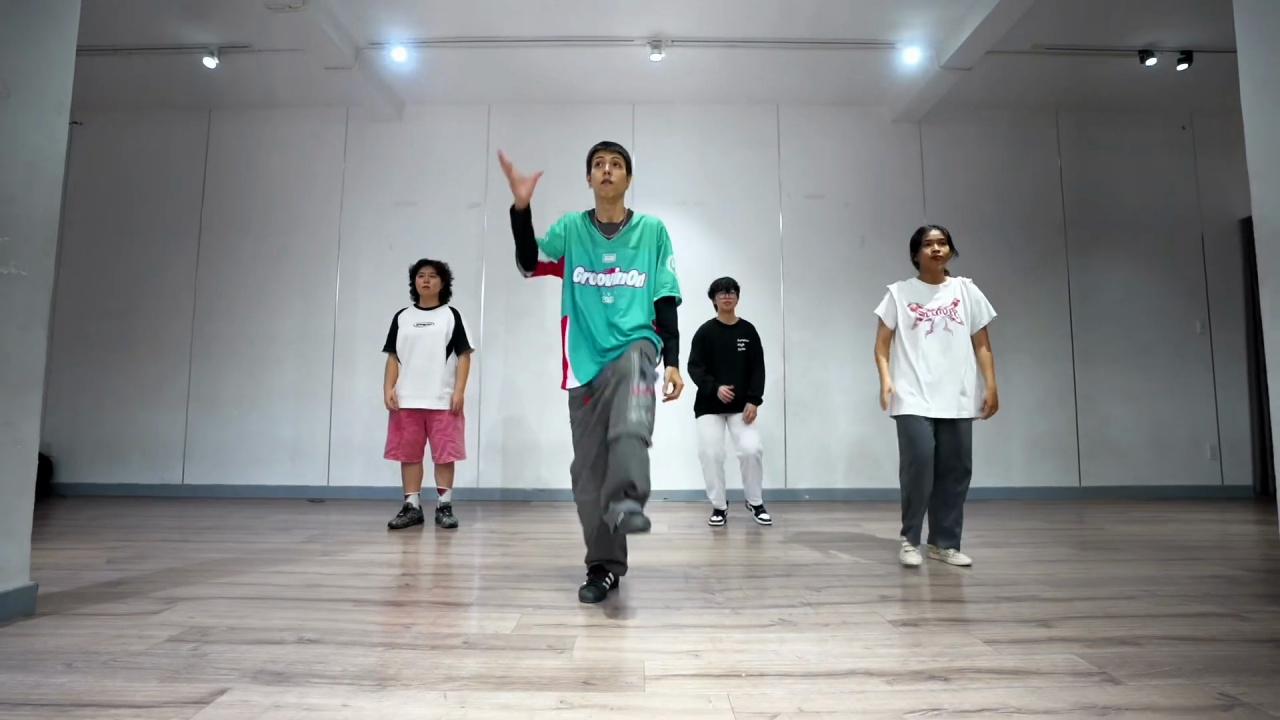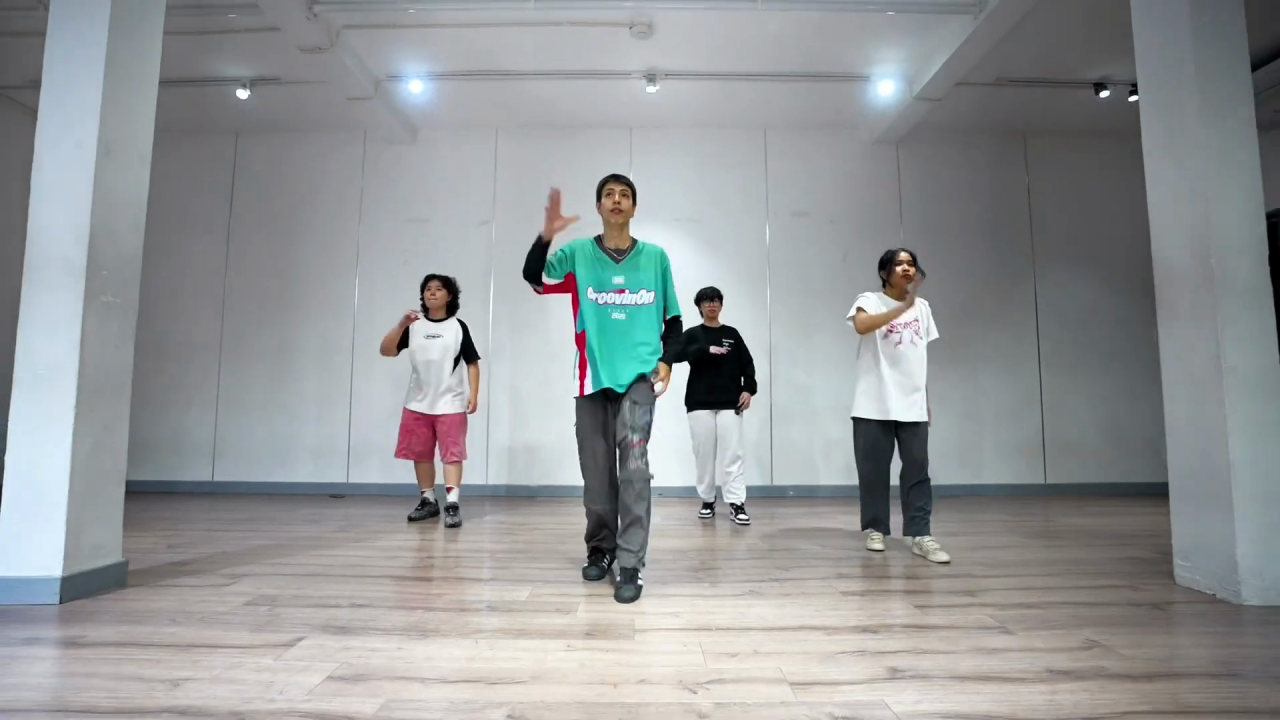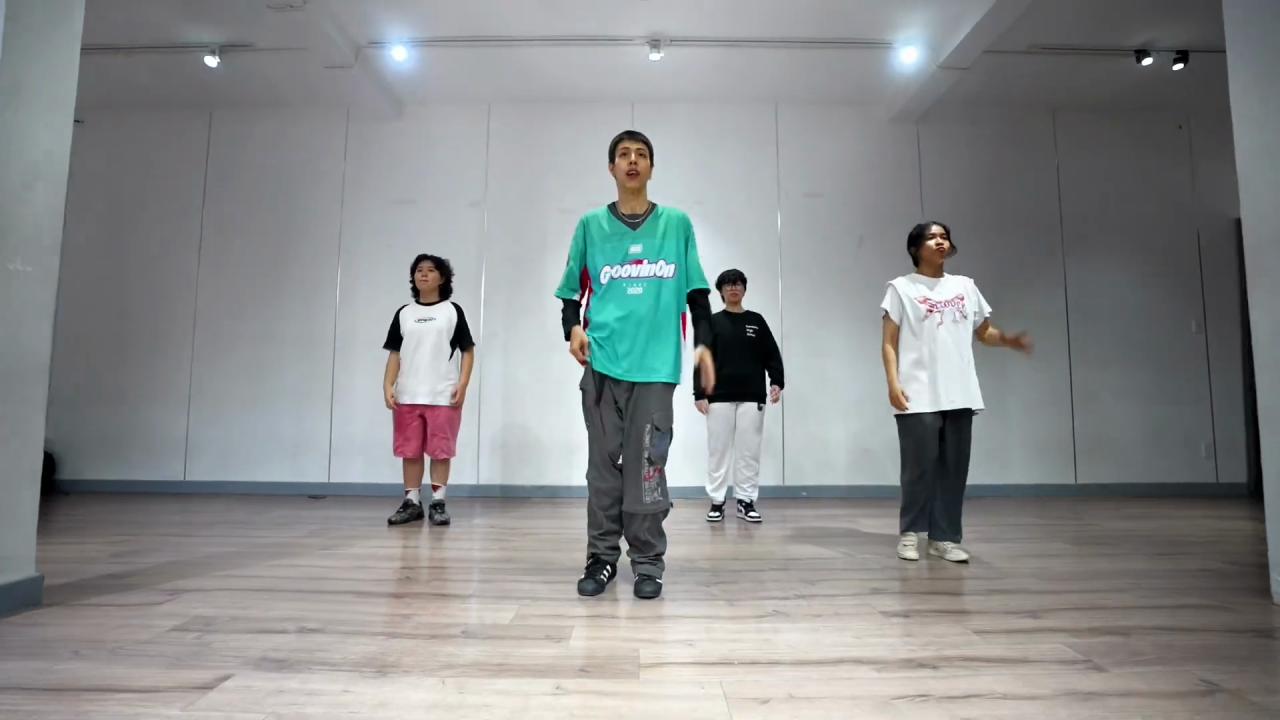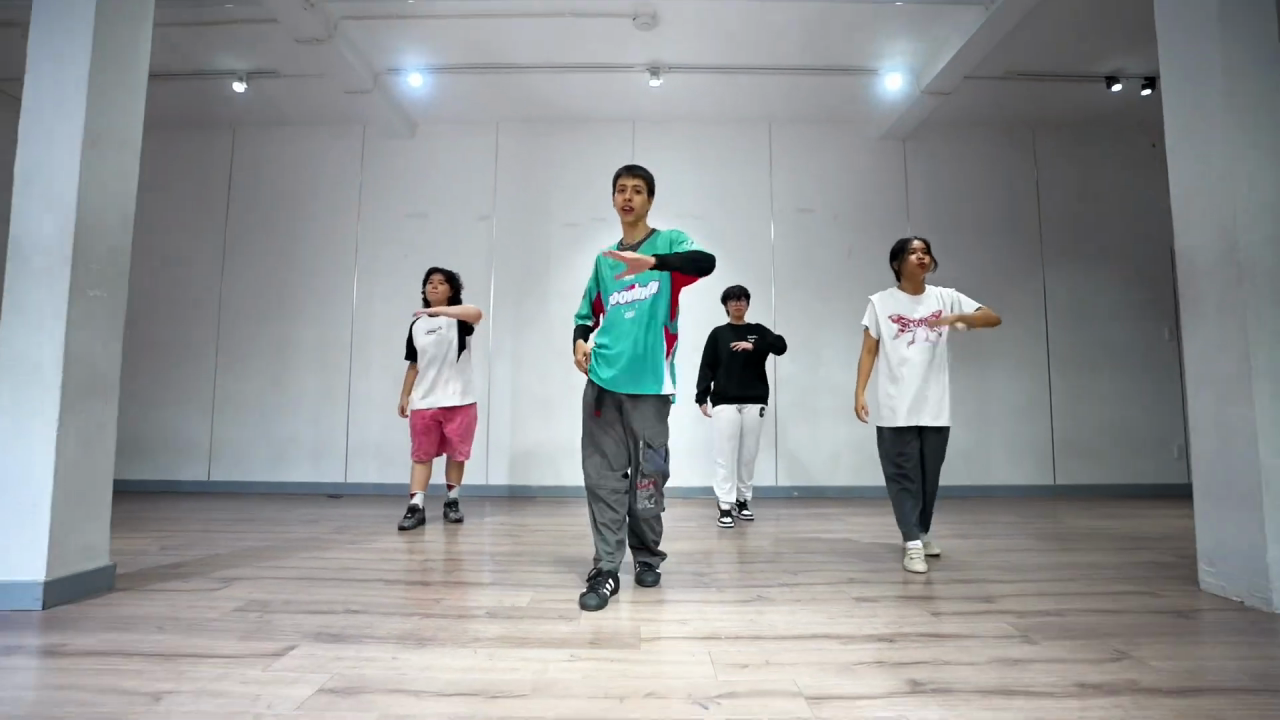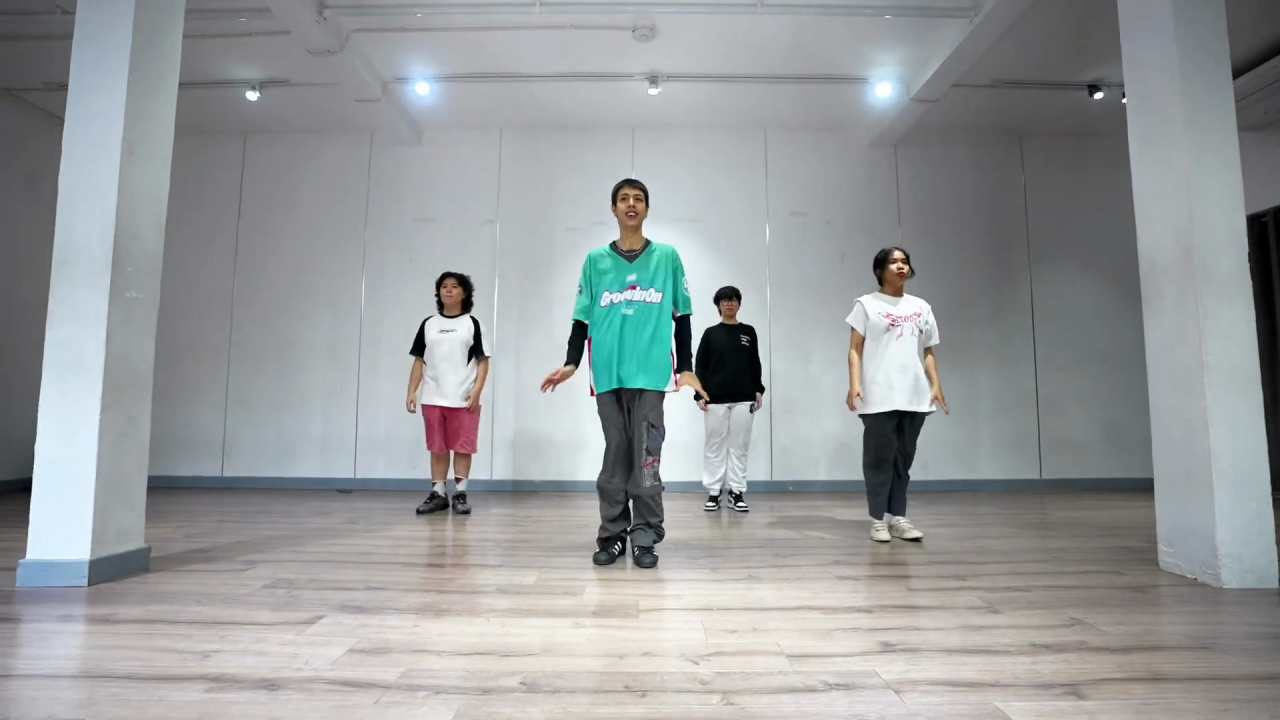
dt=1s
person 1, frame 1
left shoulder: (652, 230)
right shoulder: (570, 228)
left elbow: (666, 301)
right elbow: (529, 263)
left wrist: (672, 362)
right wrist: (521, 207)
left hip: (634, 346)
right hip: (585, 359)
left knee: (630, 420)
right knee: (589, 465)
left ankle: (628, 499)
right ankle: (604, 563)
person 1, frame 2
left shoulder: (655, 257)
right shoulder: (579, 252)
left elbow: (672, 317)
right elbow: (533, 277)
left wrist: (667, 359)
right wrist: (546, 234)
left hip: (639, 371)
right hip: (594, 373)
left knee: (633, 466)
right knee: (596, 468)
left ankle: (631, 565)
right ankle: (601, 548)
person 1, frame 3
left shoulder: (677, 223)
right shoulder: (591, 225)
left elbow: (697, 290)
right elbow: (571, 289)
left wrist: (703, 344)
right wrist: (574, 331)
left hip: (655, 363)
right hip: (602, 356)
left knee: (647, 464)
right knee: (600, 460)
left ankle: (647, 563)
right ankle: (601, 554)
person 1, frame 4
left shoulder: (665, 246)
right shoulder: (603, 259)
left elbow: (706, 264)
right elbow: (587, 314)
left wrist: (652, 260)
right wrist: (579, 340)
left hip: (649, 378)
right hip: (603, 375)
left knee: (647, 473)
right knee: (603, 473)
left ankle: (646, 556)
right ankle: (605, 569)
person 1, frame 5
left shoulder: (667, 256)
right shoulder: (596, 259)
left elbow: (681, 317)
right elbow: (583, 316)
left wrist: (684, 367)
right wrist: (570, 363)
left hip: (650, 373)
right hip: (608, 372)
left knee: (646, 458)
right knee: (614, 456)
left ankle: (645, 538)
right ankle: (613, 533)
person 2, frame 1
left shoulder: (965, 290)
right shoulder: (899, 293)
left elbow: (981, 343)
right elbow: (880, 345)
left wrist: (990, 386)
right wrist: (885, 379)
left hip: (956, 398)
right hip: (913, 398)
left knee: (954, 472)
right knee: (918, 464)
left ankle: (944, 542)
right ankle: (910, 538)
person 2, frame 2
left shoulder: (922, 307)
right shoulder: (870, 301)
right elbow: (862, 325)
left wrist: (924, 393)
right wrist: (902, 307)
left hip: (912, 402)
right hip: (873, 404)
left knee: (917, 470)
right knee: (873, 470)
left ankle: (920, 537)
right ankle: (875, 530)
person 2, frame 3
left shoulder: (965, 286)
right shoulder: (901, 288)
left elbow: (983, 331)
right elbow: (889, 342)
left wrist: (1006, 339)
right wrist: (892, 381)
left hip: (960, 393)
right hip: (919, 393)
left knee: (954, 466)
right knee: (920, 463)
left ankle: (943, 537)
right ankle: (911, 532)
person 2, frame 4
left shoulder: (945, 299)
right shoulder: (881, 303)
left elbow: (993, 318)
right elbow: (869, 351)
left wrist: (959, 316)
right wrist: (860, 392)
left hip: (935, 405)
right hip: (896, 406)
left knee: (929, 473)
right knee: (903, 473)
left ankle: (920, 532)
right ankle: (912, 542)
person 2, frame 5
left shoulder: (921, 306)
right shoulder: (866, 304)
left elbow: (928, 352)
right elbow: (855, 348)
left wrist: (935, 386)
right wrist: (854, 384)
left hip: (914, 397)
right hip: (879, 397)
left knee: (903, 457)
right knee: (880, 455)
left ankle: (897, 516)
right ankle: (879, 518)
person 3, frame 1
left shoulder: (451, 316)
right shoulder: (401, 318)
left elbow: (464, 356)
right elbow: (392, 358)
left wrist: (459, 390)
right wrist: (388, 388)
left hip: (443, 399)
right hip: (406, 399)
left knee: (444, 454)
right knee: (408, 453)
left ankle: (444, 507)
right ankle: (411, 507)
person 3, frame 2
left shoulder: (458, 327)
right shoulder: (413, 327)
left elbow: (472, 363)
right elbow: (386, 351)
left wrist: (473, 394)
right wrist: (402, 325)
left hip: (450, 402)
right hip: (417, 402)
left knee: (452, 454)
right knee: (419, 453)
left ankle: (452, 505)
right ankle: (428, 501)
person 3, frame 3
left shoulder: (453, 311)
right shoulder: (403, 313)
left elbow: (468, 351)
right elbow: (395, 354)
left wrist: (462, 385)
right wrist: (388, 386)
left hip: (444, 396)
right hip: (408, 395)
left knee: (441, 450)
right knee: (409, 450)
left ankle: (437, 503)
right ankle: (412, 503)
person 3, frame 4
left shoulder: (456, 315)
right shoulder: (417, 325)
left elbow: (476, 314)
left wrist: (437, 310)
right wrist: (404, 395)
left hip: (458, 399)
right hip: (424, 400)
left knee: (456, 453)
right knee: (422, 453)
left ankle: (452, 502)
right ankle: (416, 507)
person 3, frame 5
left shoulder: (472, 324)
right shoulder: (429, 324)
left elbow: (483, 361)
right elbow: (419, 361)
left wrist: (477, 390)
right wrist: (412, 391)
left hip: (463, 398)
right hip: (433, 397)
left knee: (463, 447)
right knee: (438, 447)
left ankle: (460, 495)
right ankle: (438, 494)
person 4, frame 1
left shoulder: (748, 330)
right shoulder: (706, 330)
left elbow: (756, 368)
right elbow: (694, 368)
left wrist: (754, 400)
right wrist: (715, 387)
left hip: (741, 405)
right hip: (709, 405)
left knee: (751, 450)
right knee: (710, 455)
left ankle: (754, 501)
right ankle: (718, 506)
person 4, frame 2
left shoulder: (732, 334)
right shoulder: (693, 334)
left elbow: (747, 364)
right elbow: (676, 356)
left wrist: (749, 389)
right wrist: (705, 350)
left hip: (730, 405)
right hip: (700, 404)
left knee: (732, 454)
right knee: (704, 454)
left ankle: (736, 503)
right ankle: (707, 500)
person 4, frame 3
left shoulder: (756, 321)
right shoulder: (714, 321)
left elbow: (771, 353)
left wrist: (777, 382)
right wrist: (700, 393)
left hip: (752, 397)
right hip: (719, 397)
left knee: (749, 450)
right knee: (719, 449)
left ankle: (746, 501)
right ankle: (717, 502)
person 4, frame 4
left shoulder: (758, 330)
right shoulder: (718, 334)
left elbow: (781, 346)
right elbow: (706, 368)
left wrist: (754, 346)
right wrist: (702, 397)
left hip: (754, 401)
right hip: (724, 402)
left knee: (748, 453)
right knee: (725, 453)
left ankle: (742, 500)
right ankle: (725, 506)
person 4, frame 5
left shoulder: (748, 332)
right shoulder: (711, 333)
left elbow: (755, 364)
right elbow: (700, 366)
left wrist: (759, 389)
right wrist: (698, 394)
left hip: (744, 399)
right hip: (715, 399)
left knee: (739, 447)
right knee: (714, 446)
left ankle: (736, 493)
right ankle: (713, 493)
